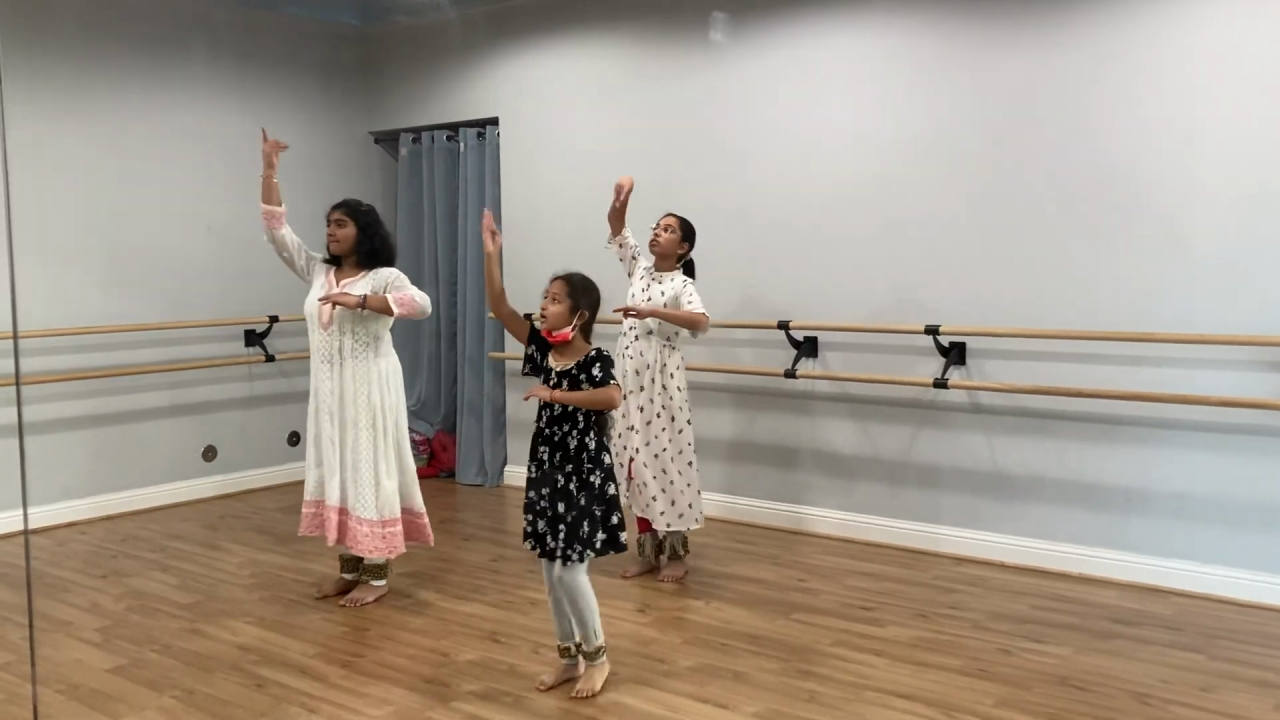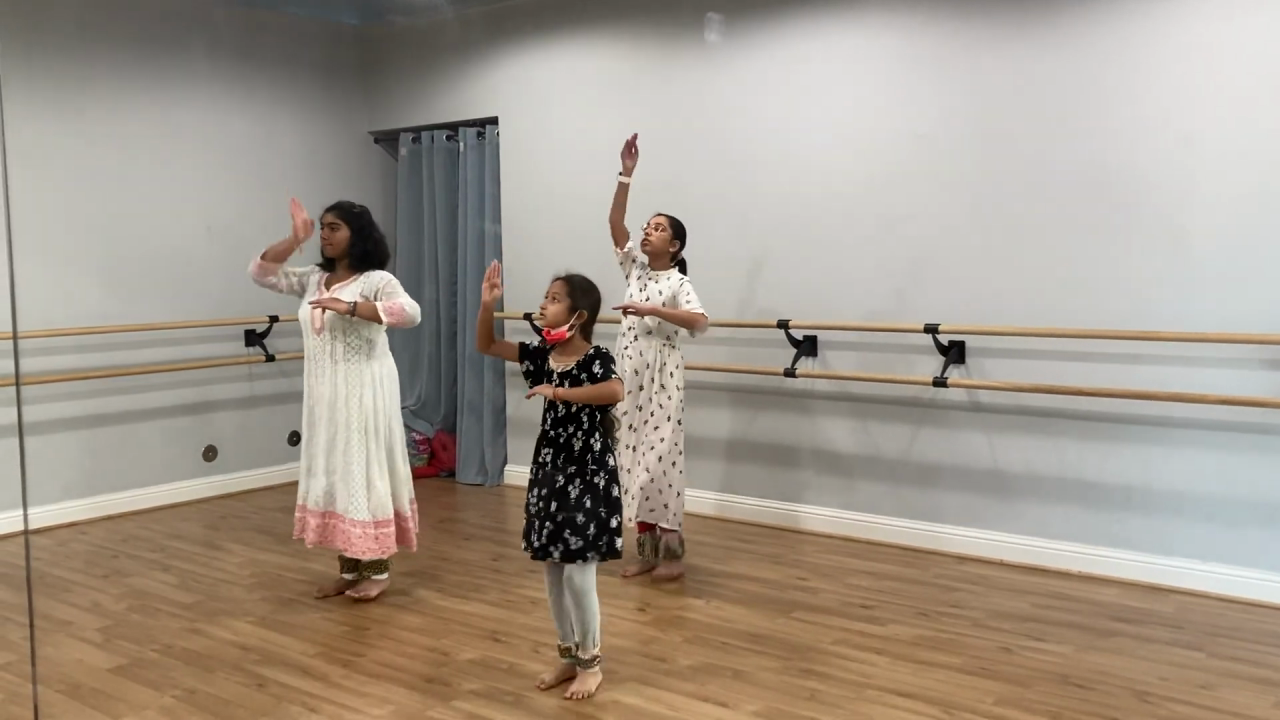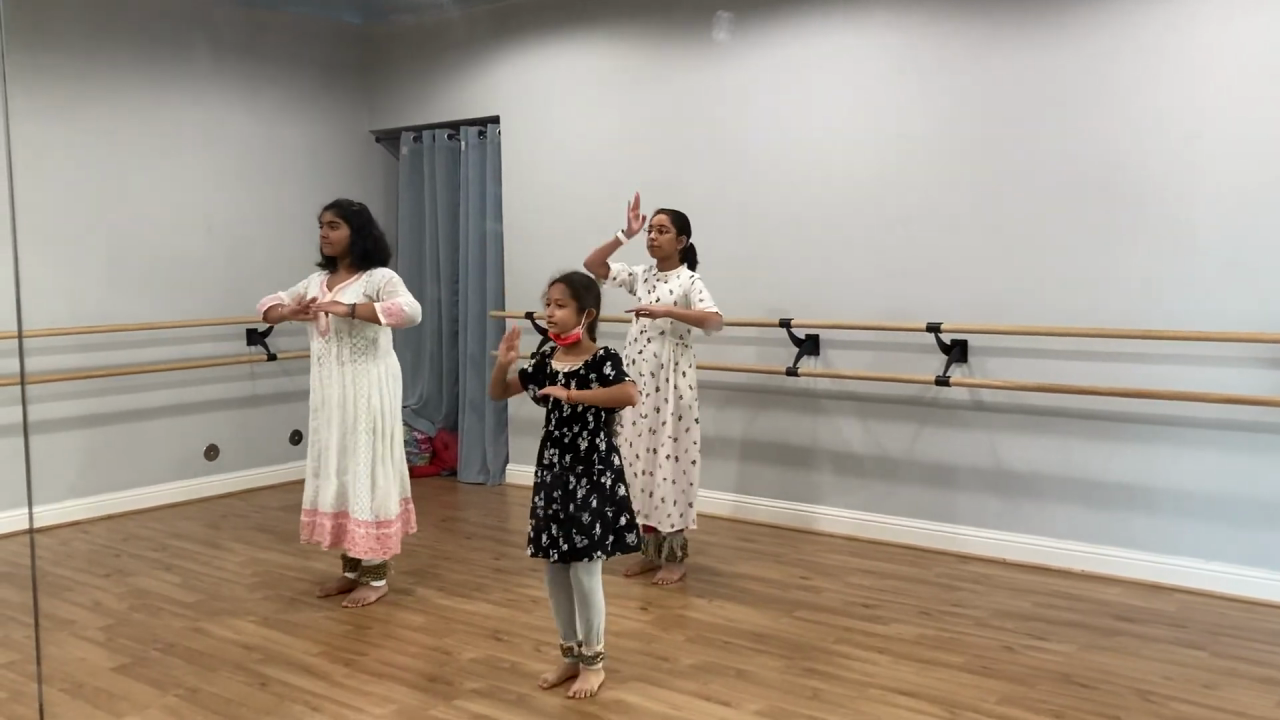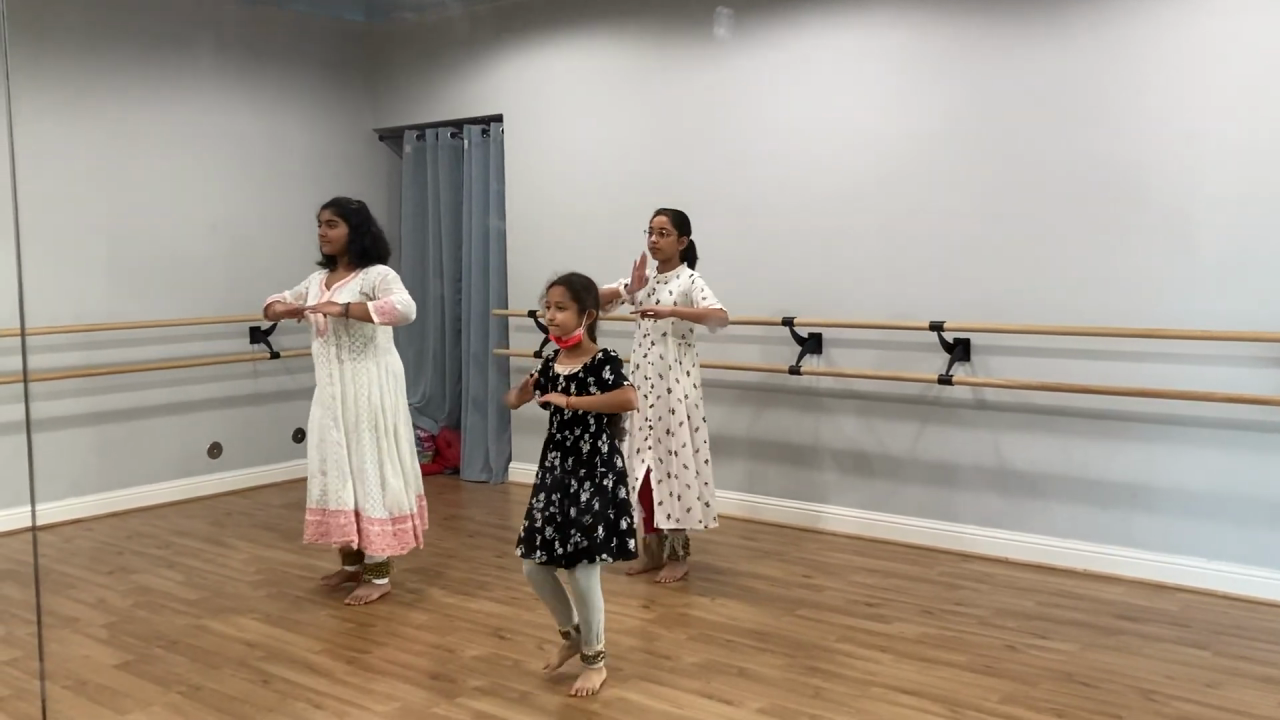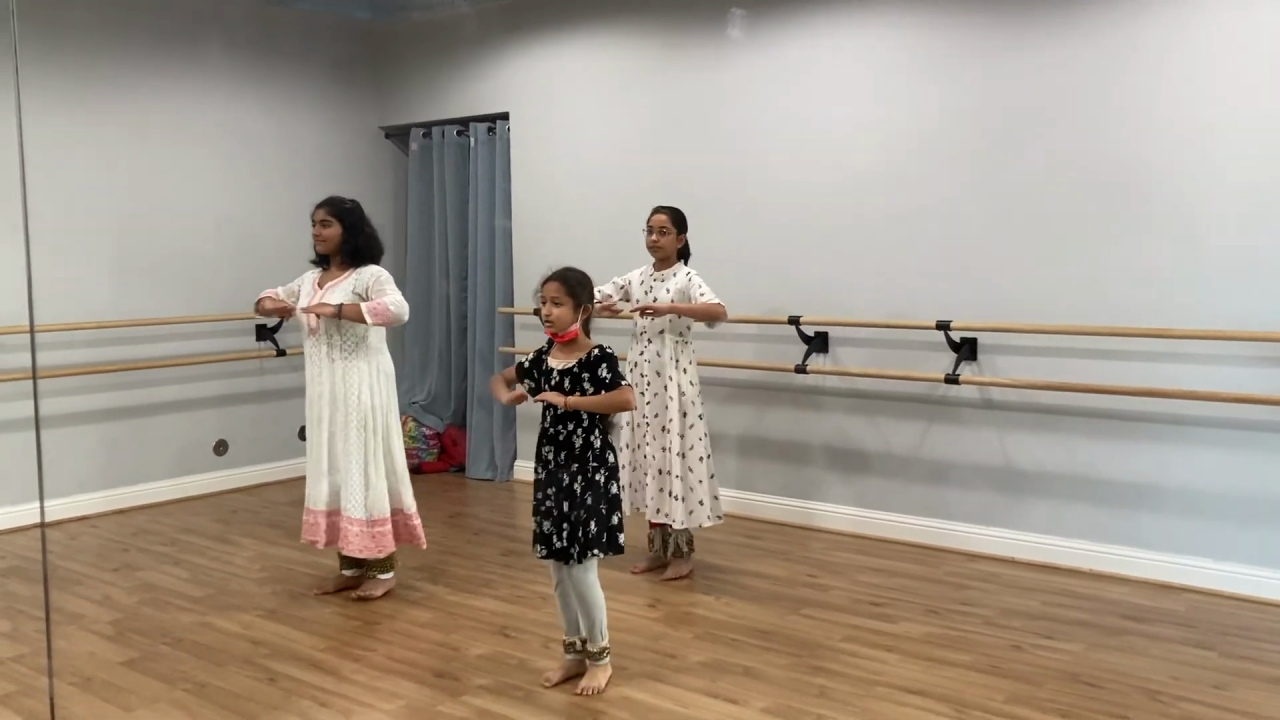
dt=0.4s
person 1, frame 1
left shoulder: (595, 360)
right shoulder: (539, 347)
left elbow: (613, 398)
right elbow: (499, 307)
left wrist: (555, 394)
right wrist: (491, 254)
left hip: (583, 474)
right hip: (546, 472)
left knee: (569, 571)
right knee: (551, 571)
left ankle: (596, 657)
right ankle: (569, 657)
person 1, frame 2
left shoulder: (596, 358)
right shoulder: (540, 355)
left elbow: (615, 391)
right elbow: (486, 345)
left wrist: (559, 391)
right wrist: (488, 303)
left hip: (587, 473)
right hip: (549, 469)
left knee: (577, 573)
right knee: (554, 572)
left ankle: (590, 663)
right ankle: (569, 656)
person 1, frame 3
left shoulder: (603, 359)
right shoulder: (545, 361)
left elbow: (630, 395)
right elbow: (497, 393)
left wrist: (569, 394)
right wrist: (503, 360)
left hip: (592, 473)
right hip: (553, 470)
left knee: (584, 571)
right knee: (555, 569)
left ankle: (593, 662)
right ankle: (571, 655)
person 1, frame 4
left shoulder: (603, 362)
right shoulder: (550, 363)
left elbow: (629, 400)
right elbow: (513, 401)
left wrist: (570, 401)
right wrist: (520, 393)
left hip: (595, 475)
right hip: (555, 471)
left knee: (583, 573)
right knee: (535, 566)
left ankle: (594, 661)
right ankle: (571, 633)
person 1, frame 5
left shoulder: (598, 358)
right shoulder: (542, 356)
left elbow: (627, 400)
right elbow: (500, 378)
left wrist: (568, 401)
right wrist: (507, 396)
left hip: (589, 469)
right hip: (551, 467)
left knee: (581, 568)
right knee: (559, 568)
left ankle: (599, 658)
right ankle: (575, 652)
person 2, frame 1
left shoulder: (385, 277)
right shoulder: (316, 272)
left elbow: (421, 305)
right elbow: (276, 230)
left wrist: (359, 301)
right wrist: (269, 168)
left hip: (369, 391)
right hip: (328, 392)
left knee: (369, 474)
right knee: (334, 475)
left ankle: (376, 576)
right ankle: (349, 570)
person 2, frame 2
left shoulder: (377, 280)
right shoulder: (313, 279)
left elbow: (410, 312)
right elbow: (262, 272)
left wrist: (348, 307)
right wrist: (295, 240)
left hip: (364, 391)
right hip: (324, 394)
left knee: (362, 474)
right knee: (330, 473)
left ankle: (377, 570)
right ankle: (348, 569)
person 2, frame 3
left shoulder: (380, 278)
right shoulder: (316, 282)
left elbow: (410, 311)
right elbow: (267, 306)
left wrist: (349, 309)
right wrist: (291, 312)
left hip: (369, 391)
right hip: (329, 393)
left knee: (367, 473)
right knee: (334, 472)
left ankle: (376, 576)
right ankle: (351, 569)
person 2, frame 4
left shoulder: (377, 276)
right shoulder: (317, 280)
left elbow: (404, 309)
right elbow: (273, 303)
left wrist: (343, 309)
right wrist: (283, 309)
left hip: (371, 388)
right hip: (331, 390)
left knee: (371, 468)
right knee: (333, 468)
left ankle: (378, 573)
right ankle: (351, 560)
person 2, frame 5
left shoulder: (370, 276)
right shoulder: (310, 279)
left elbow: (398, 310)
right elbow: (268, 298)
left wrist: (336, 309)
right wrist: (271, 305)
left hip: (362, 387)
right hip: (324, 389)
left knee: (364, 470)
right knee: (331, 470)
left ankle: (383, 568)
right ankle: (350, 566)
person 3, frame 1
left shoulder: (682, 285)
right shoulder: (638, 267)
left elbow: (701, 322)
right elbow: (616, 226)
left wrist: (653, 312)
right wrist: (621, 196)
left hip: (662, 380)
right hip: (630, 379)
left knee: (664, 460)
right knee: (636, 464)
left ankle: (676, 553)
right ankle: (648, 550)
person 3, frame 2
left shoulder: (678, 283)
right shoulder: (634, 271)
left elbow: (700, 323)
right elbow: (615, 224)
left wrist: (652, 310)
right wrist: (626, 175)
left hip: (661, 380)
right hip: (629, 380)
left knee: (658, 462)
right knee: (634, 463)
left ankle: (672, 551)
right ankle: (647, 550)
person 3, frame 3
left shoulder: (689, 281)
right shoulder: (639, 276)
left elbow: (715, 321)
right elbow: (592, 264)
left wrist: (667, 311)
right wrist: (625, 234)
left hip: (672, 380)
right hip: (638, 381)
left knee: (669, 461)
right knee: (641, 460)
left ankle: (674, 555)
right ankle: (651, 549)
person 3, frame 4
left shoulder: (690, 281)
right shoulder: (643, 280)
left elbow: (720, 318)
left wrist: (671, 311)
right wrist: (628, 290)
left hip: (676, 381)
right hip: (642, 380)
left knee: (674, 460)
right knee: (641, 464)
left ankle: (676, 554)
right ankle: (653, 545)
person 3, frame 5
left shoulder: (687, 278)
right shoulder: (635, 278)
left elbow: (719, 312)
right elbow: (591, 297)
left wrist: (669, 308)
right wrist: (602, 308)
left hip: (674, 378)
right hip: (641, 378)
left knee: (674, 457)
right knee: (647, 459)
left ankle: (682, 552)
right ankle: (658, 548)
